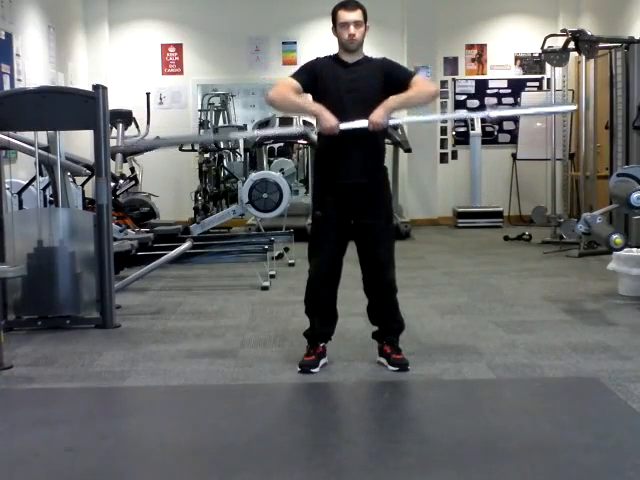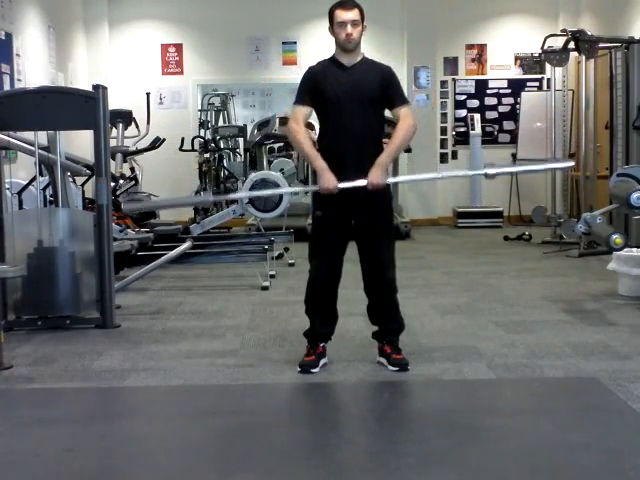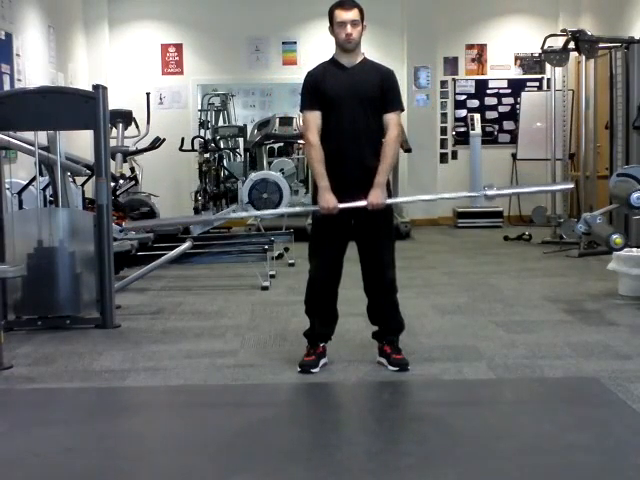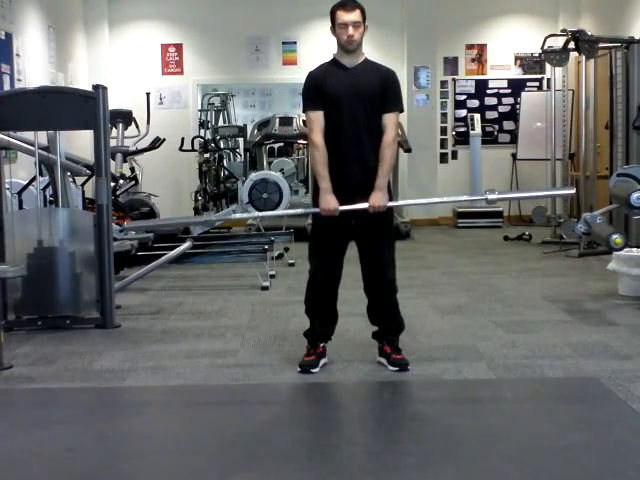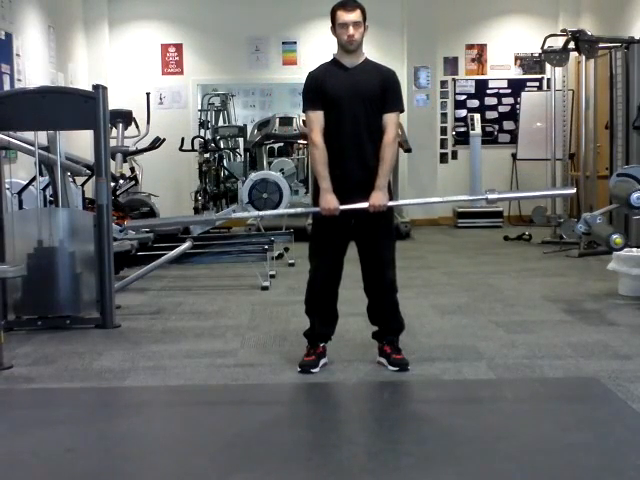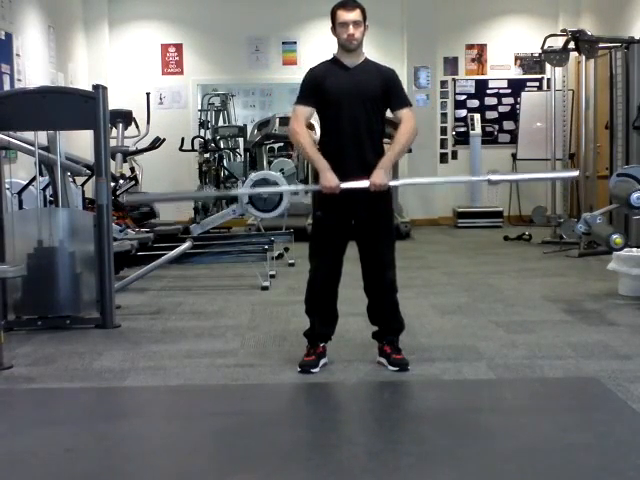
dt=0.5s
person 1, frame 1
left shoulder: (382, 68)
right shoulder: (319, 68)
left elbow: (429, 89)
right elbow: (275, 94)
left wrist: (389, 105)
right wrist: (316, 109)
left hip: (372, 184)
right hip: (329, 185)
left knee: (380, 269)
right knee: (322, 269)
left ankle: (388, 342)
right ankle: (317, 343)
person 1, frame 2
left shoulder: (381, 73)
right shoulder: (317, 74)
left elbow: (408, 122)
right elbow: (294, 125)
left wrist: (383, 164)
right wrist: (320, 168)
left hip: (374, 188)
right hip: (330, 189)
left knee: (381, 269)
right knee: (323, 270)
left ankle: (388, 342)
right ankle: (317, 342)
person 1, frame 3
left shoulder: (382, 76)
right shoulder: (316, 78)
left elbow: (393, 133)
right elbow: (312, 136)
left wrist: (380, 185)
right wrist: (323, 188)
left hip: (373, 191)
right hip: (330, 192)
left knee: (381, 271)
right knee: (323, 272)
left ankle: (388, 342)
right ankle: (317, 343)
person 1, frame 4
left shoulder: (384, 77)
right shoulder: (318, 78)
left elbow: (389, 135)
right elbow: (316, 137)
left wrist: (380, 188)
right wrist: (325, 191)
left hip: (373, 192)
right hip: (331, 193)
left knee: (381, 272)
right knee: (323, 273)
left ankle: (388, 342)
right ankle: (317, 343)
person 1, frame 5
left shoulder: (384, 77)
right shoulder: (318, 78)
left elbow: (390, 135)
right elbow: (315, 137)
left wrist: (381, 187)
right wrist: (325, 190)
left hip: (374, 192)
right hip: (332, 193)
left knee: (381, 272)
right knee: (323, 273)
left ankle: (388, 342)
right ankle: (317, 343)
person 1, frame 6
left shoulder: (384, 75)
right shoulder: (319, 75)
left elbow: (409, 124)
right elbow: (297, 126)
left wrist: (385, 166)
right wrist: (323, 168)
left hip: (375, 189)
right hip: (330, 189)
left knee: (381, 270)
right knee: (323, 271)
left ankle: (388, 342)
right ankle: (317, 342)
